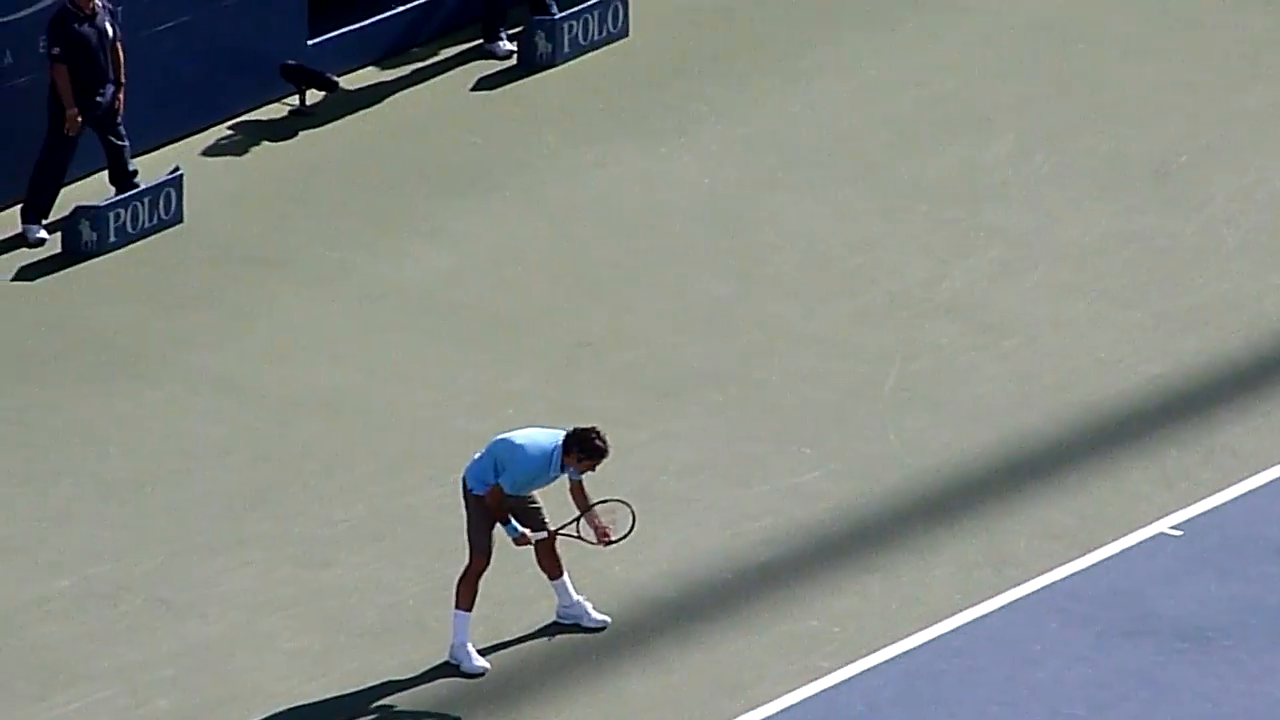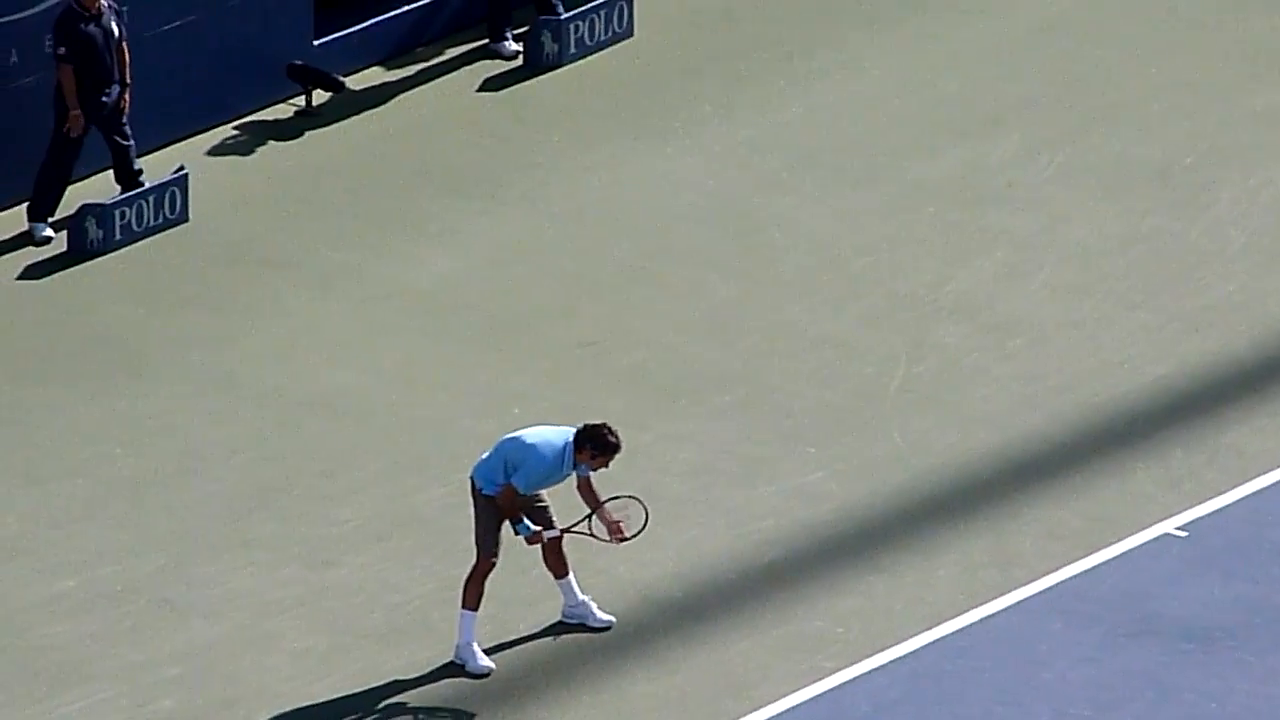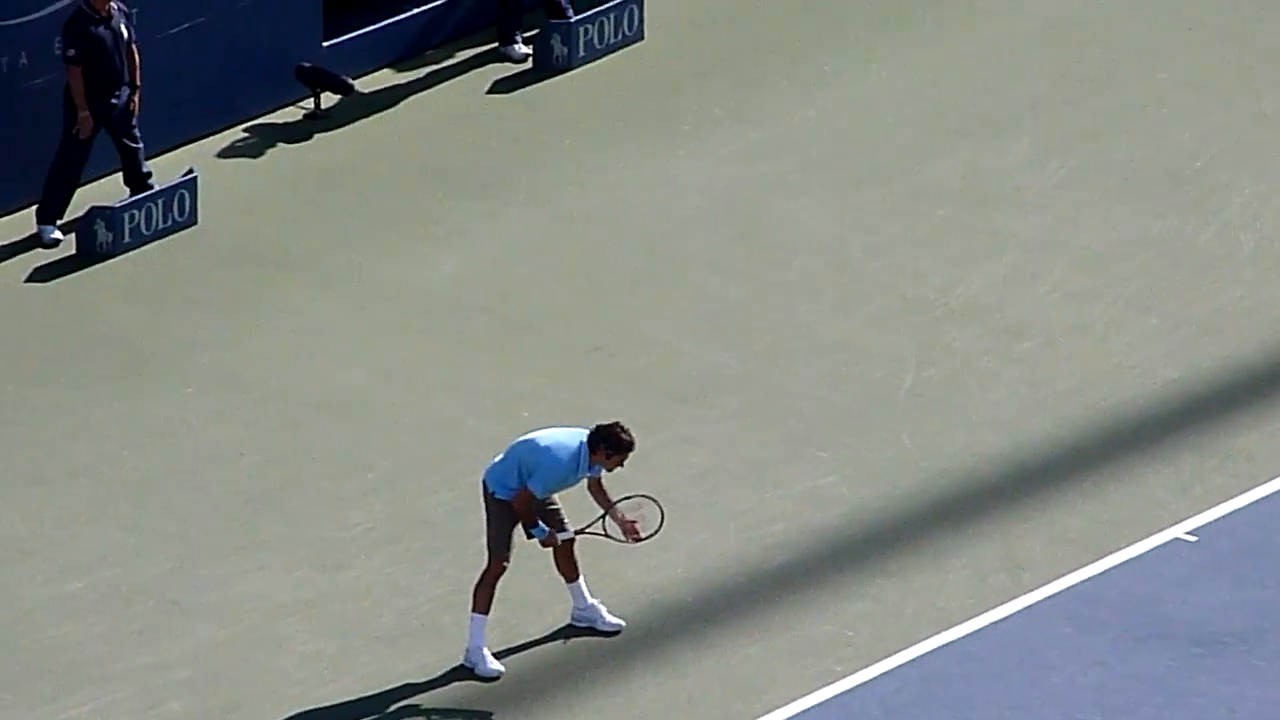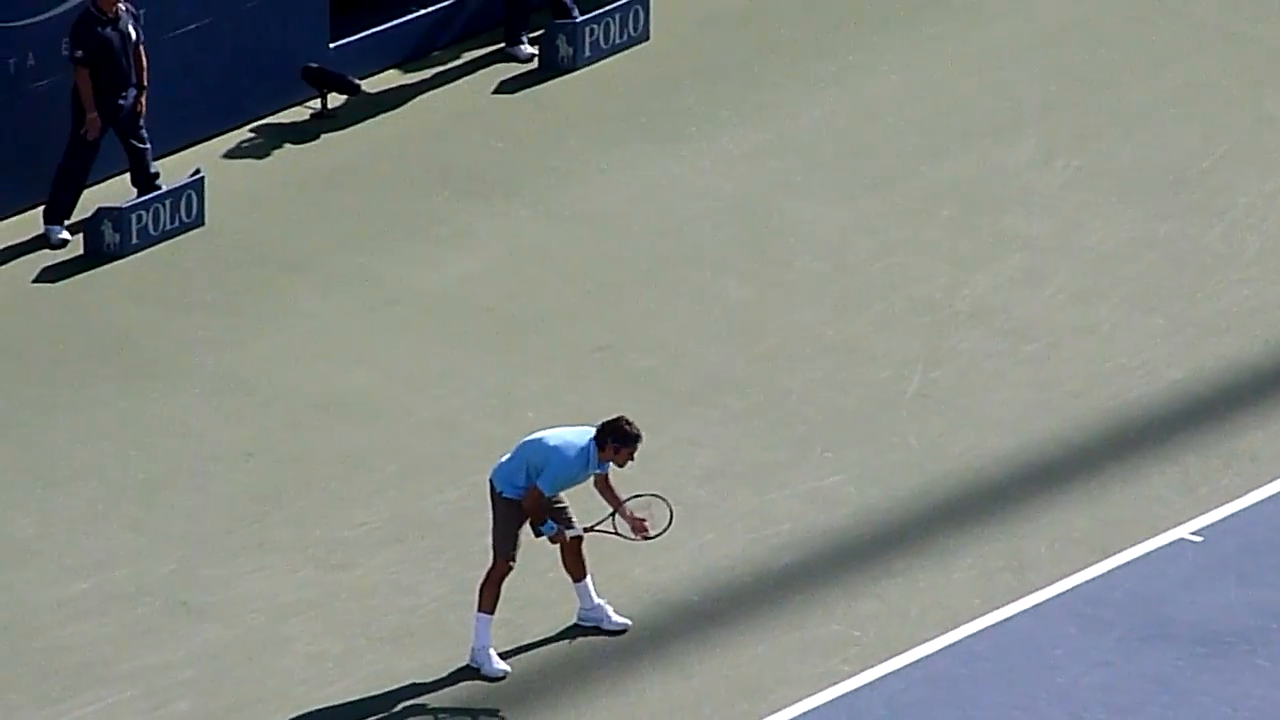
dt=0.1s
person 1, frame 1
left shoulder: (571, 451)
right shoulder: (532, 460)
left elbow: (576, 489)
right elbow: (493, 498)
left wrist: (594, 524)
right wrist: (513, 529)
left hip: (515, 487)
right hip: (482, 487)
left knee: (545, 540)
right knee: (480, 561)
left ankle: (569, 606)
right ankle: (460, 646)
person 1, frame 2
left shoulder: (582, 448)
right shoulder: (545, 459)
left elbow: (584, 486)
right elbow: (505, 498)
left wrist: (606, 520)
right wrist: (525, 528)
left hip: (522, 484)
right hip: (492, 487)
left knee: (553, 539)
right knee: (487, 561)
left ankle: (575, 606)
right ankle: (465, 645)
person 1, frame 3
left shoulder: (593, 450)
right shoulder: (560, 462)
left elbow: (595, 487)
right elbow: (520, 503)
left wrist: (619, 520)
right wrist: (539, 532)
left hip: (535, 487)
right hip: (503, 489)
left knee: (565, 542)
right knee: (497, 565)
left ankle: (584, 609)
right ankle: (475, 649)
person 1, frame 4
left shoulder: (600, 447)
right shoulder: (569, 461)
left elbow: (602, 483)
right elbow: (529, 501)
left wrist: (628, 517)
right wrist: (548, 529)
left hip: (541, 484)
right hip: (511, 489)
left knee: (573, 541)
right knee: (503, 564)
left ankle: (590, 609)
right ankle: (481, 649)
person 2, frame 1
right shoulder: (61, 21)
right elbow: (59, 69)
left wrist: (120, 87)
right wrist: (71, 110)
left hip: (106, 95)
right hip: (71, 102)
left knee: (119, 145)
right knee: (55, 160)
left ankle: (129, 194)
right ankle: (32, 218)
person 2, frame 2
right shoulder: (67, 21)
right elbow: (65, 69)
left wrist: (126, 87)
right wrist: (74, 110)
left hip: (112, 95)
right hip: (78, 102)
left knee: (124, 145)
right knee: (61, 159)
left ankle: (135, 193)
right ankle: (38, 216)
person 2, frame 3
right shoulder: (77, 23)
right elbow: (74, 71)
left wrist: (135, 89)
right wrist: (83, 112)
left hip: (121, 97)
right hip: (87, 104)
left knee: (133, 147)
right knee: (70, 161)
left ankle: (144, 195)
right ankle: (47, 219)
person 2, frame 4
right shoulder: (85, 24)
right elbow: (82, 72)
left wrist: (142, 91)
right wrist: (91, 113)
left hip: (128, 98)
right hip: (95, 105)
left knee: (141, 148)
right knee: (77, 162)
left ankle: (152, 197)
right ankle: (54, 220)
